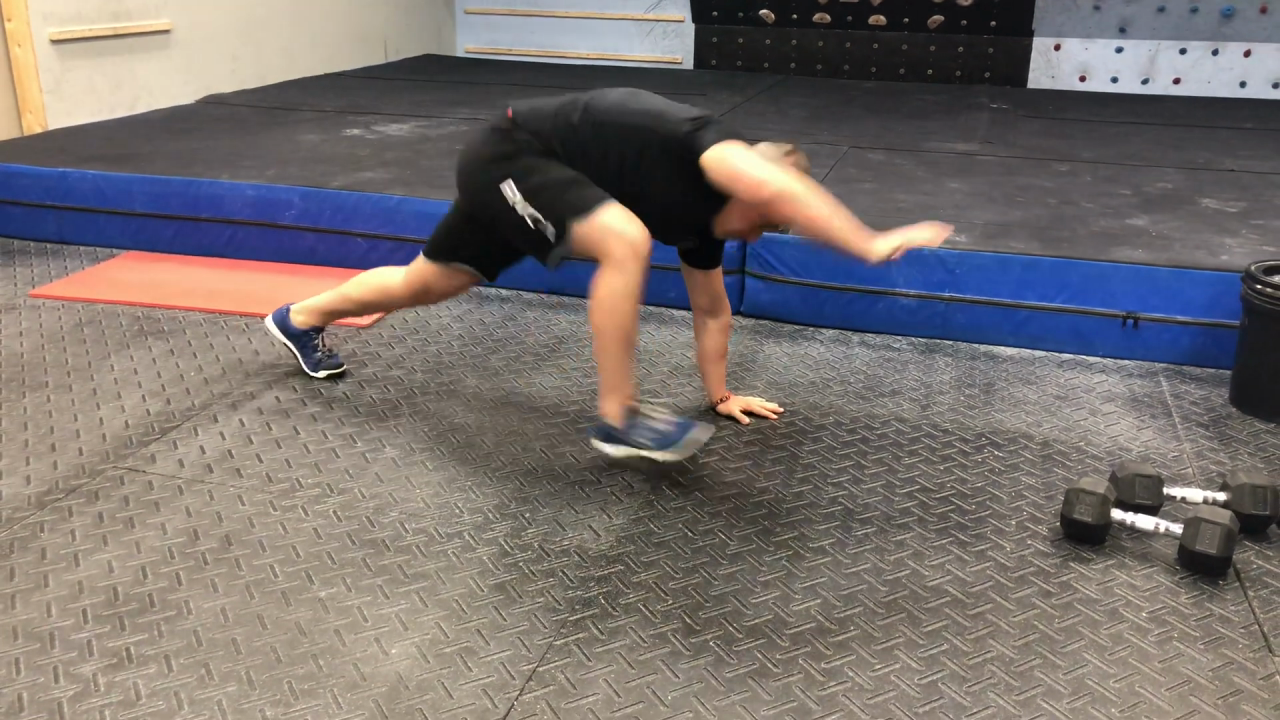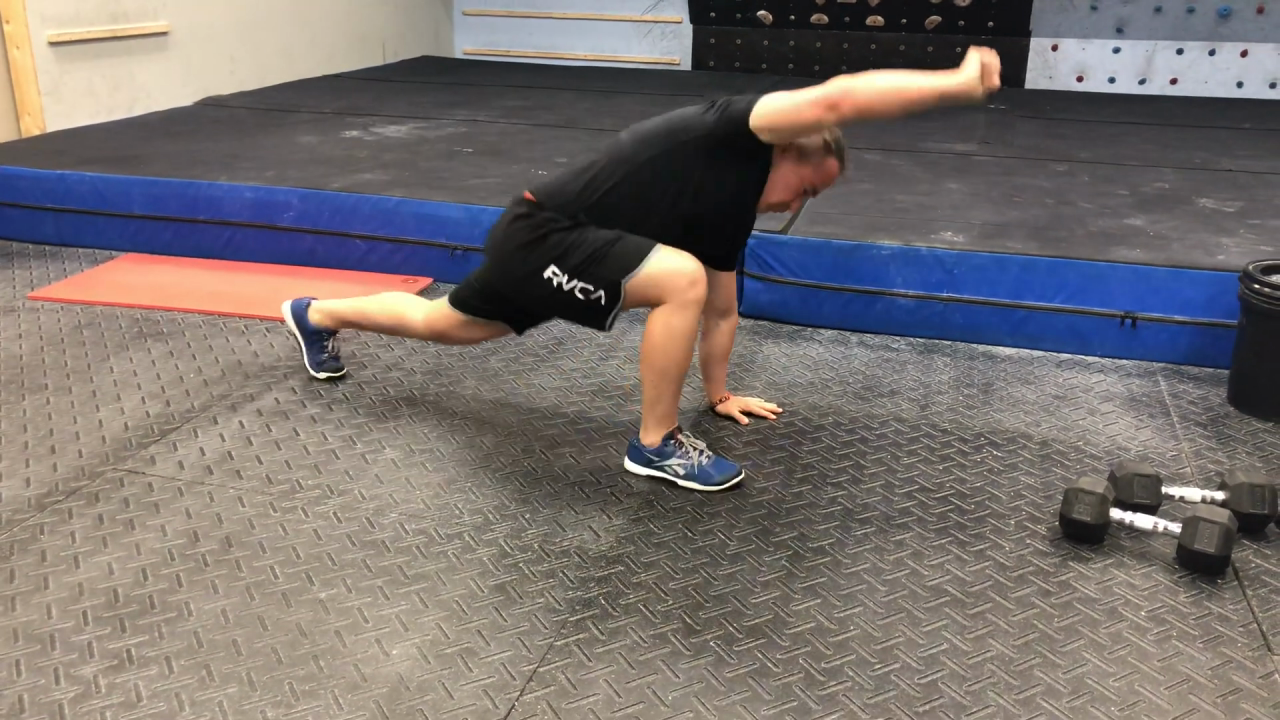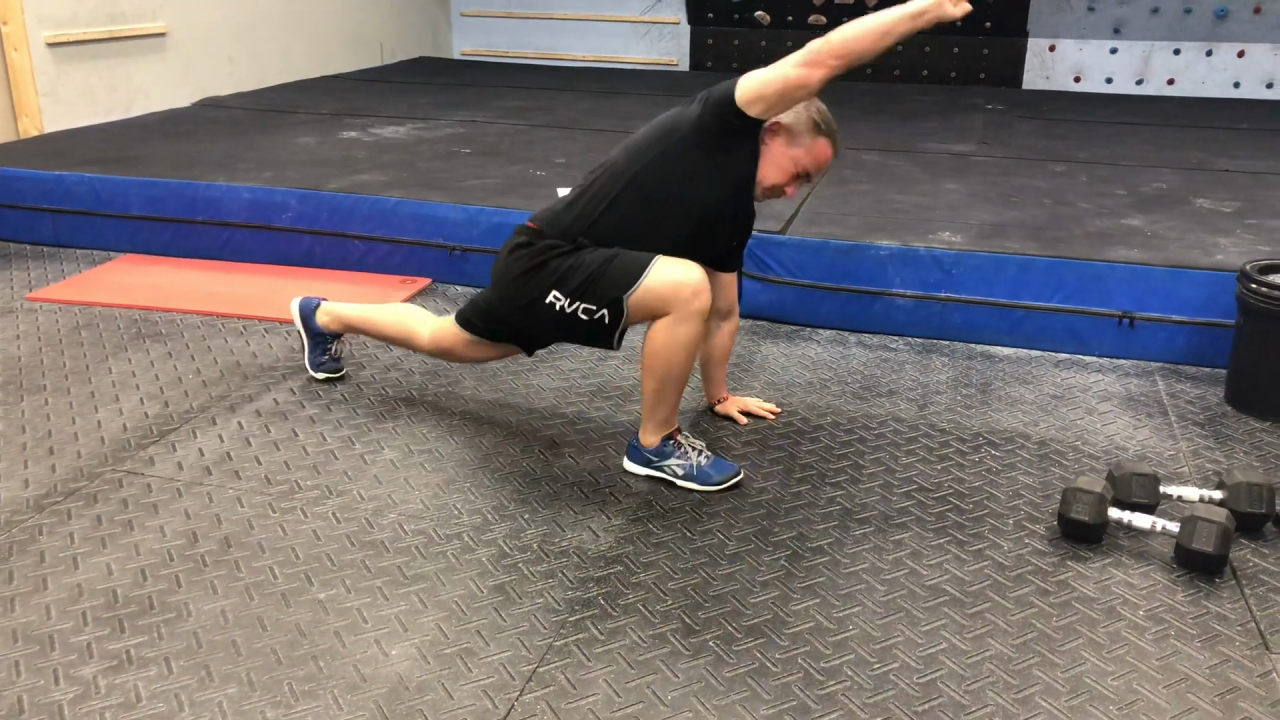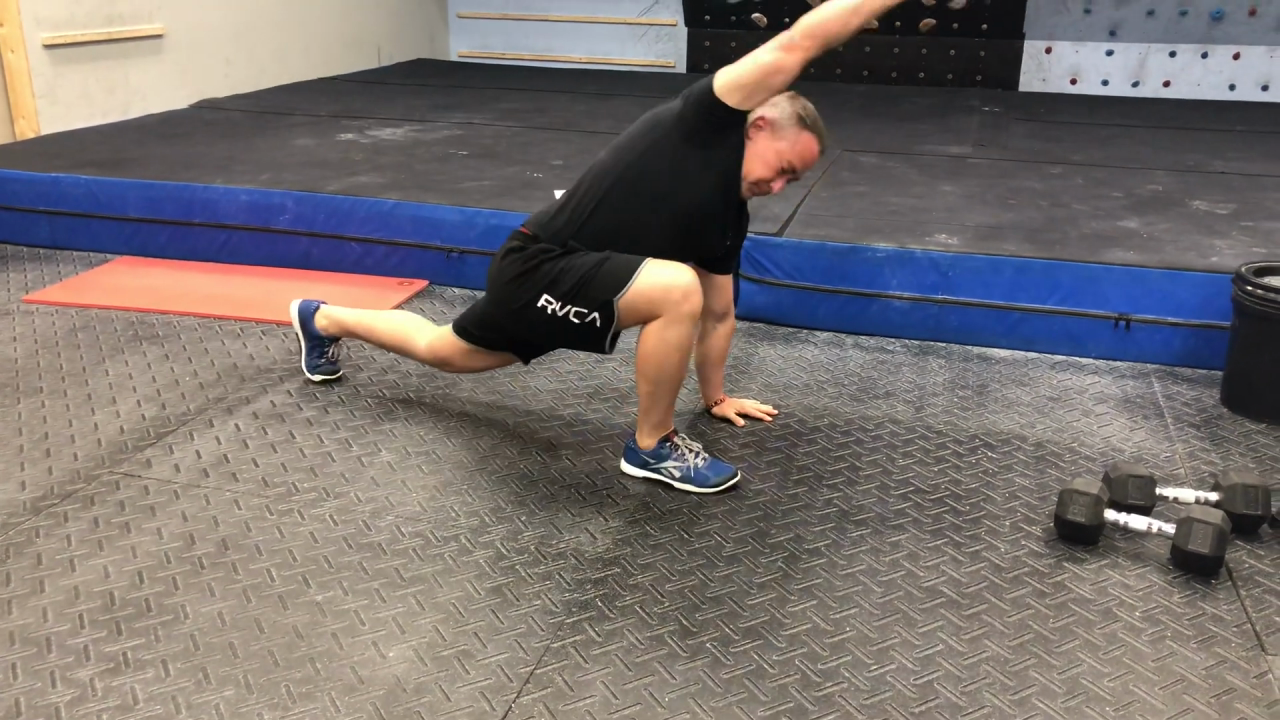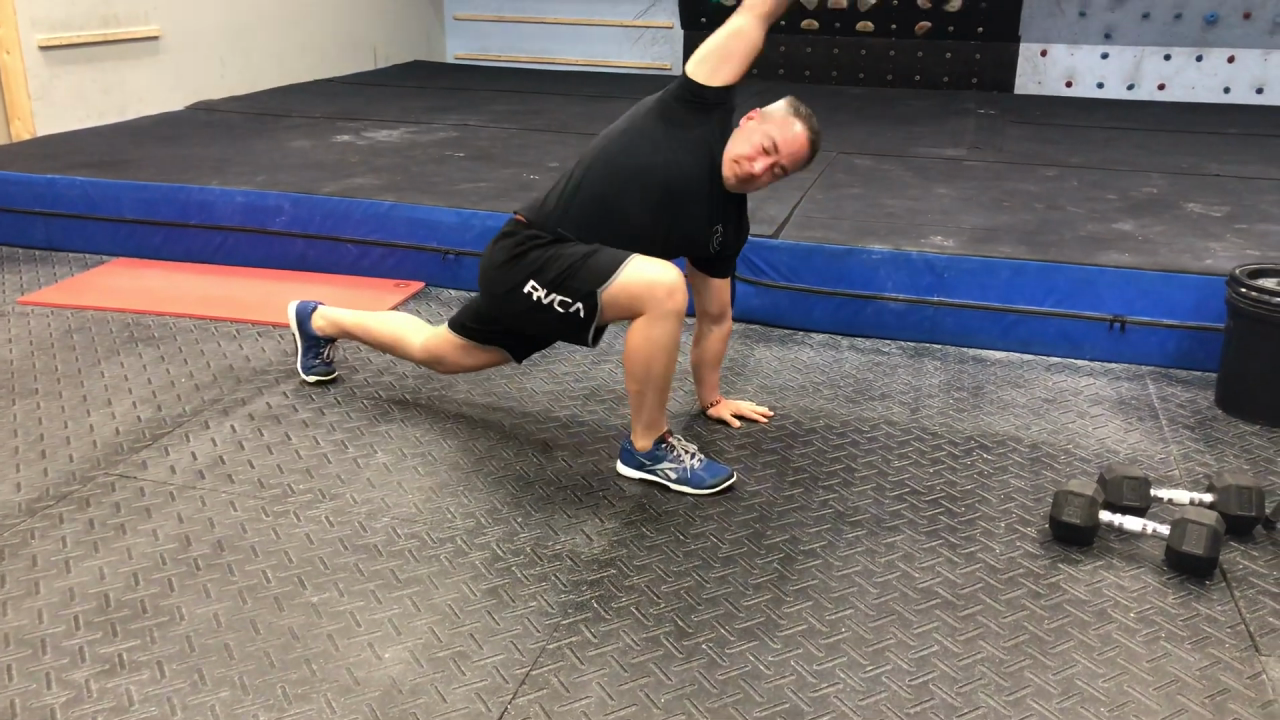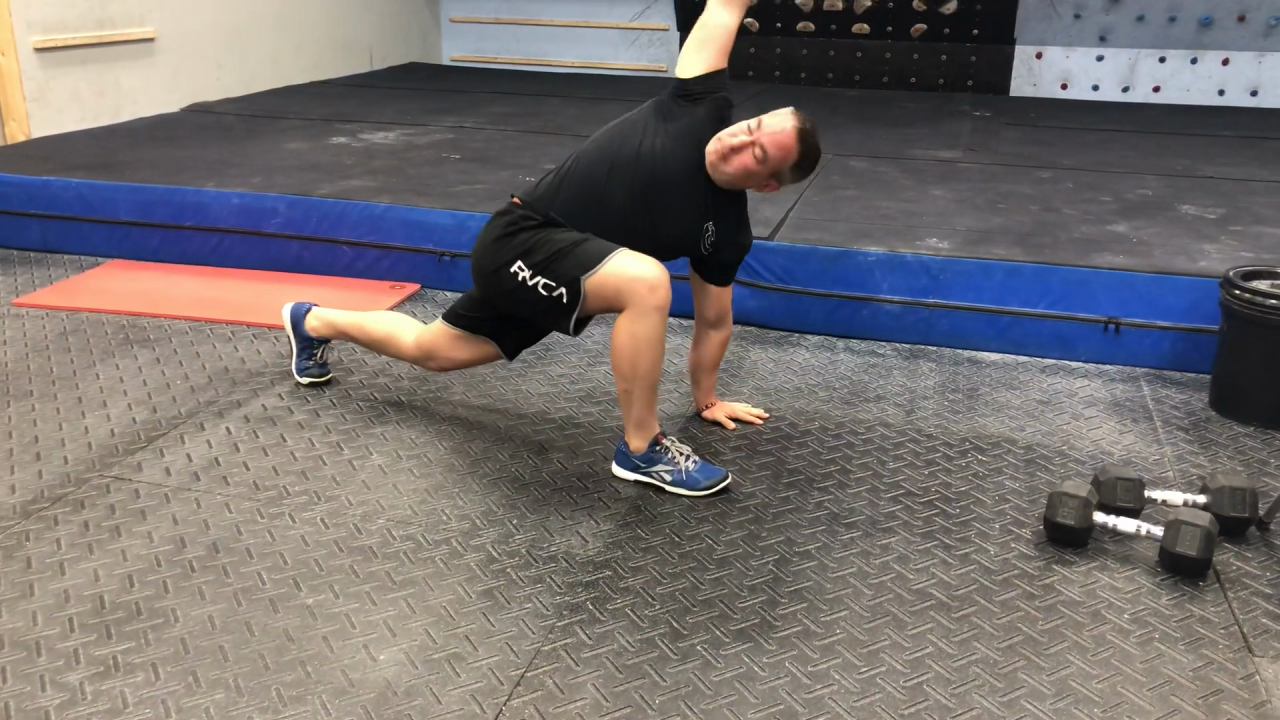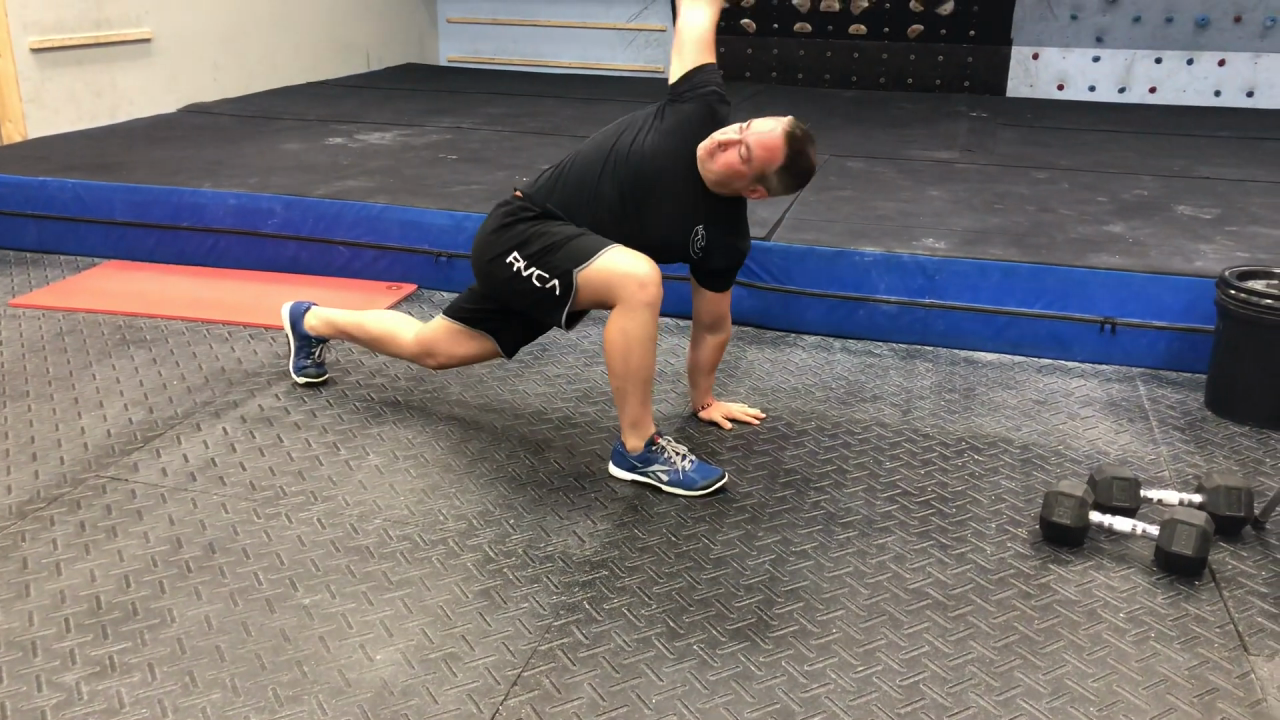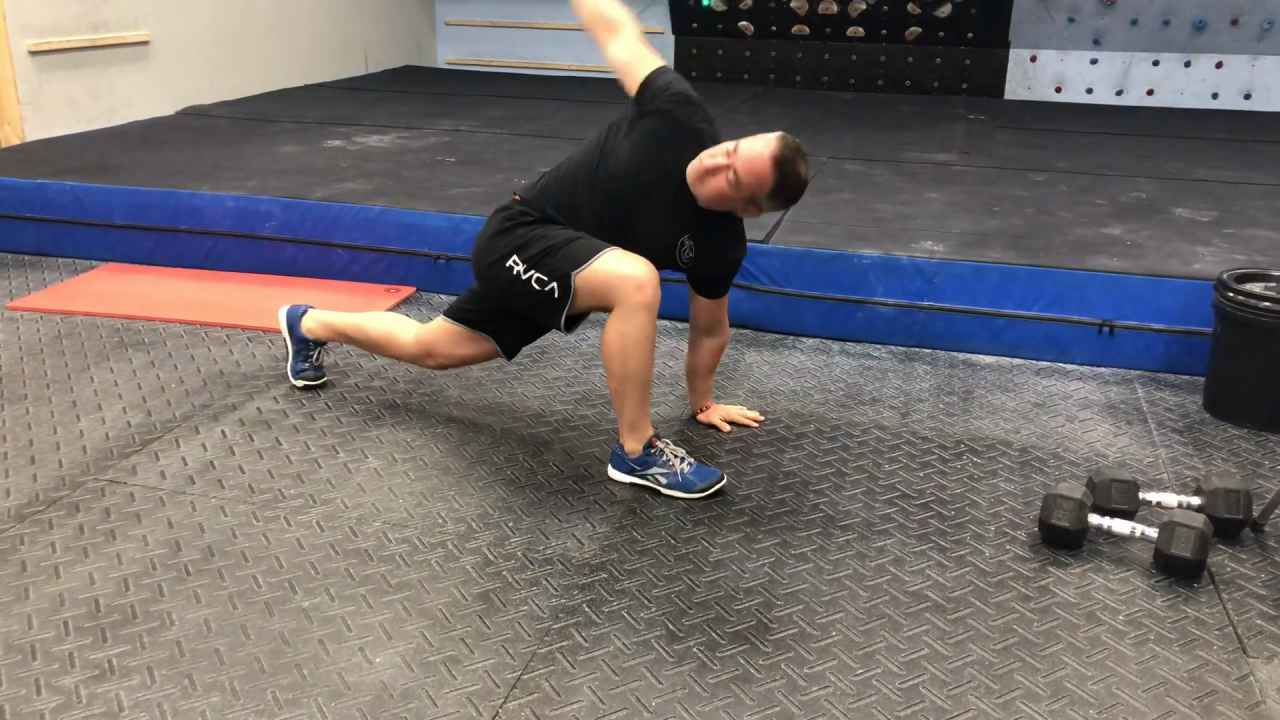
dt=0.2s
person 1, frame 1
left shoulder: (701, 211)
right shoulder: (708, 147)
left elbow: (711, 308)
right elbow: (771, 185)
left wrist: (719, 392)
right wrist: (872, 244)
left hip: (526, 164)
right hip: (509, 153)
left knee: (430, 280)
right knee: (626, 242)
left ankle: (300, 320)
right ankle: (618, 418)
person 1, frame 2
left shoulder: (732, 210)
right shoulder: (733, 136)
left elbow: (721, 311)
right elbow: (832, 100)
left wrist: (720, 394)
right wrist: (956, 83)
left hip: (542, 245)
right hip: (539, 236)
left knee: (445, 323)
right knee: (681, 279)
left ankle: (316, 316)
right ankle: (655, 443)
person 1, frame 3
left shoulder: (734, 213)
right shoulder: (718, 128)
left elbow: (722, 311)
right elbow: (820, 61)
left wrist: (718, 393)
left hip: (548, 274)
right hip: (542, 266)
left knee: (450, 343)
right knee: (684, 287)
left ankle: (323, 316)
right ankle: (653, 443)
person 1, frame 4
left shoulder: (728, 217)
right shoulder: (702, 125)
left elbow: (719, 313)
left wrist: (715, 395)
left hip: (550, 281)
right hip: (536, 271)
left knee: (444, 351)
right knee: (674, 288)
left ankle: (321, 320)
right ankle: (650, 447)
person 1, frame 5
left shoulder: (727, 221)
right shoulder: (694, 114)
left elbow: (714, 314)
left wrist: (711, 396)
left hip: (546, 277)
right hip: (526, 259)
left knee: (438, 352)
right knee: (662, 287)
left ankle: (318, 320)
right ankle: (646, 447)
person 1, frame 6
left shoulder: (727, 229)
right shoulder: (699, 108)
left elbow: (713, 320)
left wrist: (706, 398)
left hip: (544, 269)
right hip: (518, 239)
left knee: (429, 350)
right knee: (647, 283)
left ankle: (312, 322)
right ankle: (641, 449)
person 1, frame 7
left shoulder: (725, 235)
right shoulder: (700, 109)
left elbow: (712, 324)
left wrist: (704, 398)
left hip: (547, 267)
right hip: (517, 233)
left knee: (430, 348)
right knee: (638, 279)
left ankle: (311, 321)
right ankle: (638, 449)
person 1, frame 8
left shoulder: (721, 245)
right shoulder: (679, 120)
left elbow: (709, 328)
left wrist: (702, 402)
left hip: (560, 266)
right hip: (516, 237)
left knee: (426, 349)
right knee: (636, 281)
left ankle: (309, 325)
right ankle: (637, 452)
